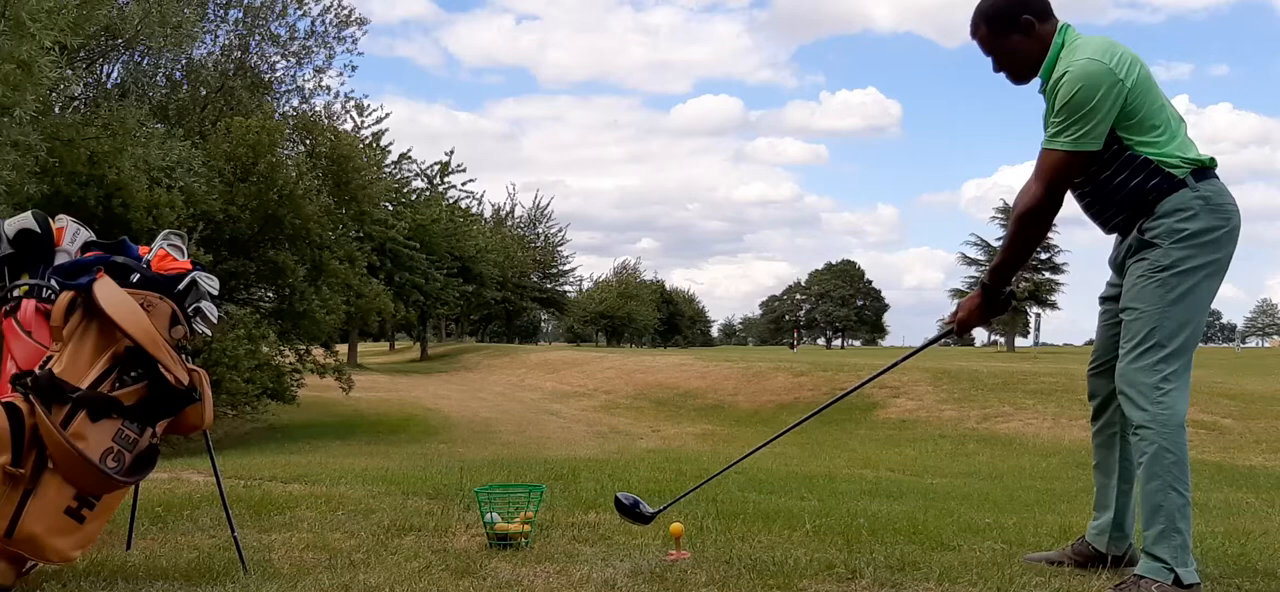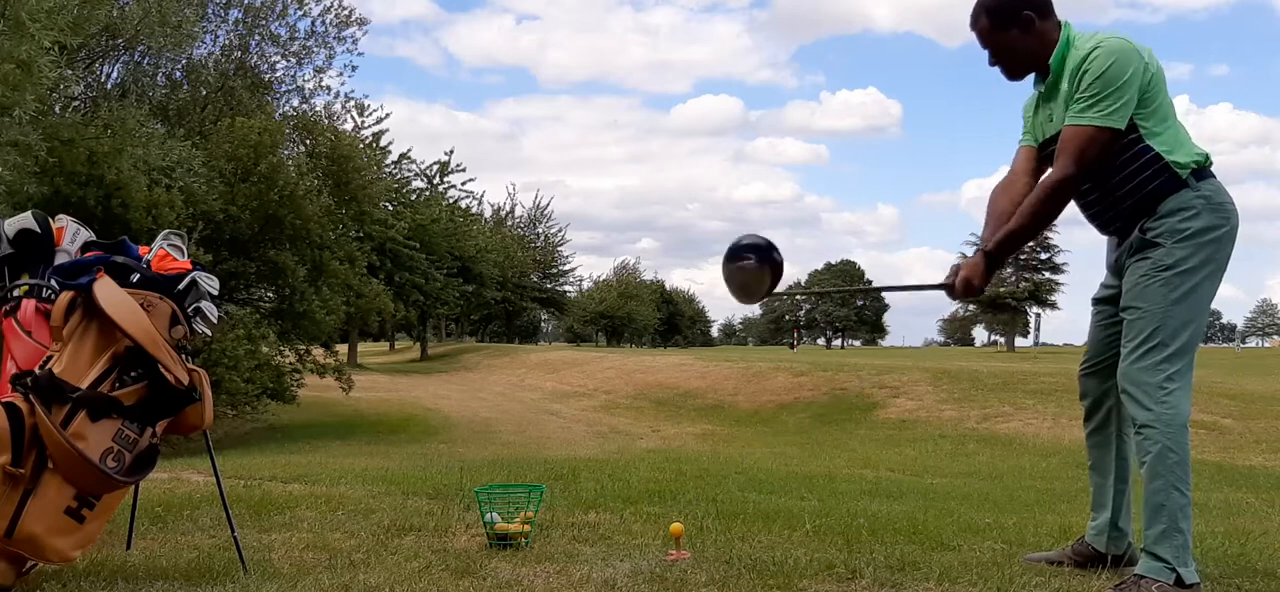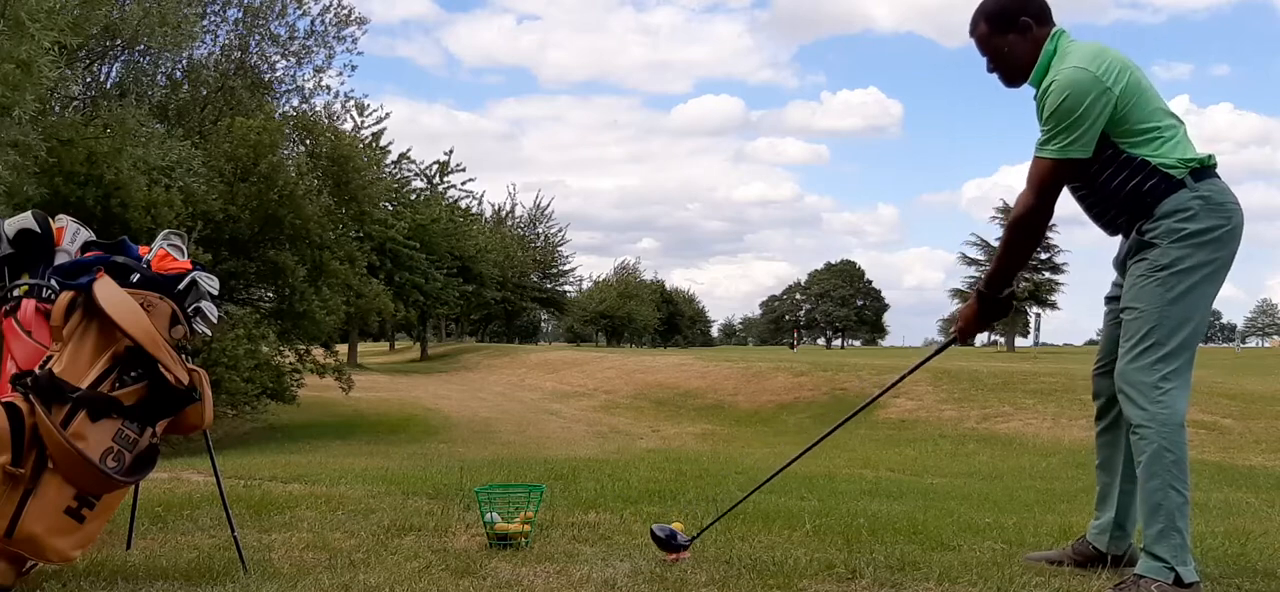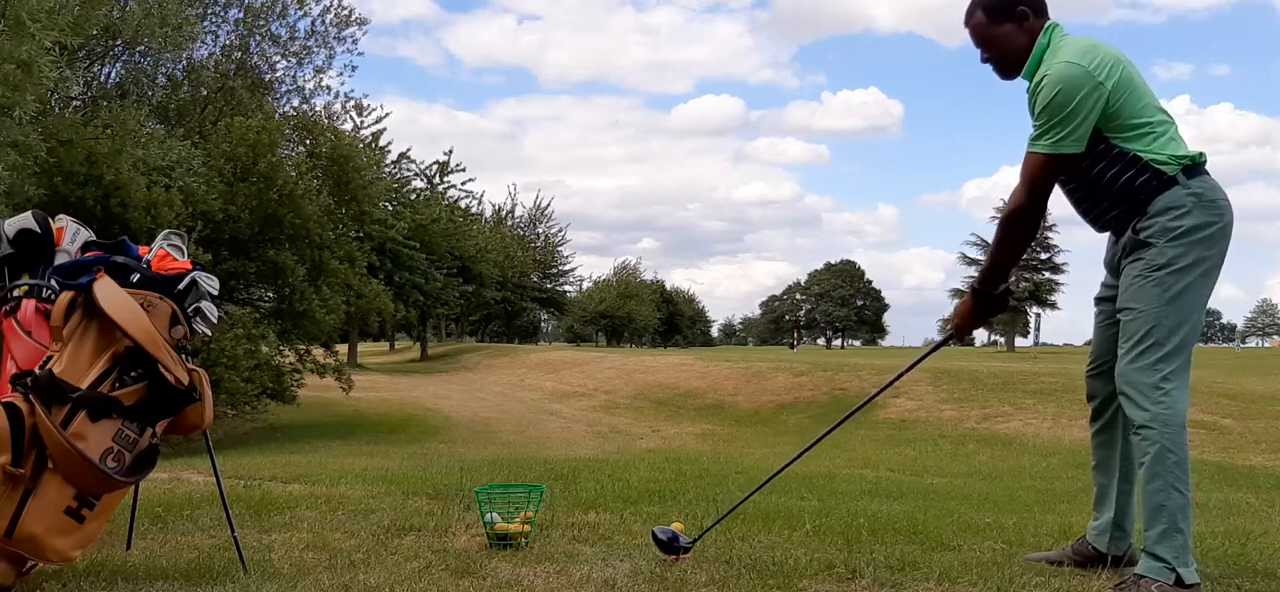
dt=0.7s
person 1, frame 1
left shoulder: (1087, 70)
right shoulder: (1063, 80)
left elbow: (1045, 200)
right elbow: (1034, 187)
left wrist: (989, 289)
right wrist: (999, 282)
left hip: (1185, 221)
right hip: (1147, 231)
left knee: (1146, 383)
right knee: (1109, 380)
right ankle: (1109, 539)
person 1, frame 2
left shoulder: (1107, 55)
right shoulder: (1041, 98)
left elbow: (1069, 174)
right elbow: (1018, 181)
left wrist: (992, 256)
right wrist: (983, 254)
left hip: (1183, 220)
right hip: (1134, 234)
left knee: (1148, 383)
right knee: (1100, 380)
right ankle: (1107, 539)
person 1, frame 3
left shoulder: (1076, 78)
right shoulder: (1064, 77)
left elbow: (1035, 209)
right elbow: (1035, 200)
left wrist: (985, 296)
right wrist: (1001, 285)
left hip: (1187, 221)
right hip: (1153, 230)
left knee: (1146, 383)
right knee: (1113, 381)
right ankle: (1109, 539)
person 1, frame 4
left shoulder: (1068, 72)
right shoulder: (1059, 69)
left elbow: (1028, 203)
right elbow: (1031, 198)
left wrist: (982, 291)
right wrist: (996, 283)
left hip: (1177, 218)
right hip: (1142, 229)
left knee: (1146, 383)
right knee: (1107, 381)
right ankle: (1109, 539)
